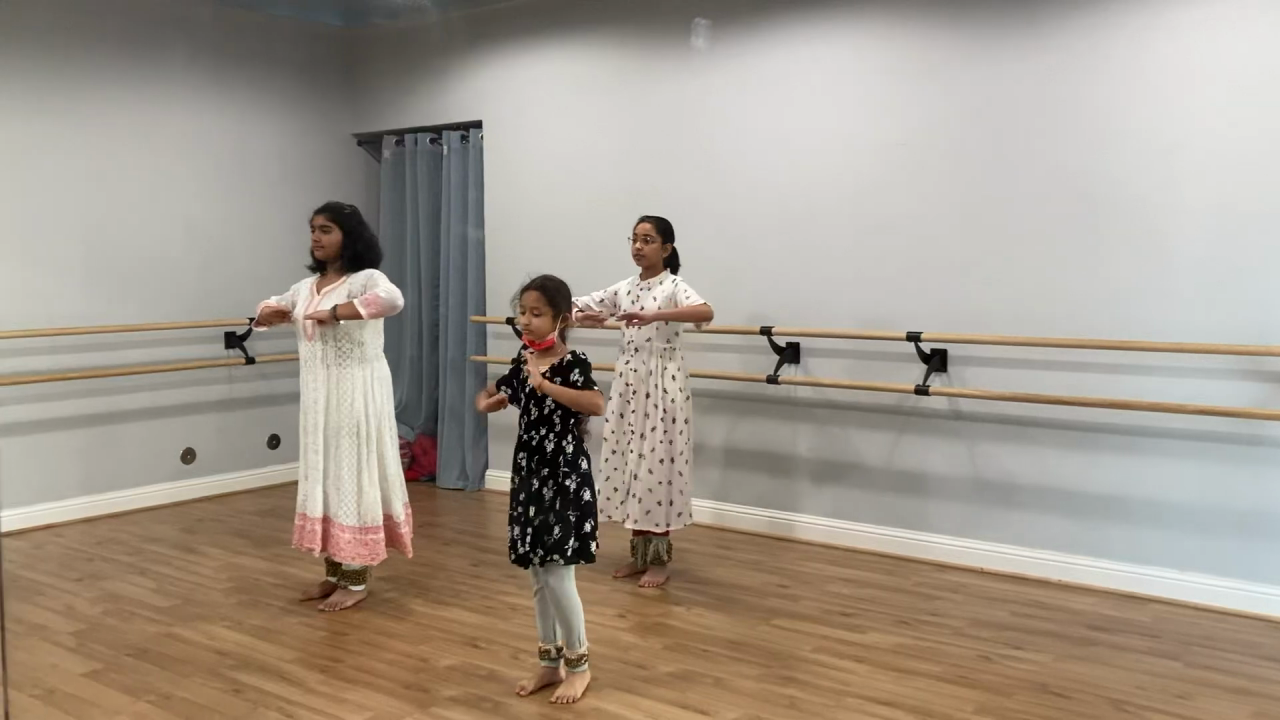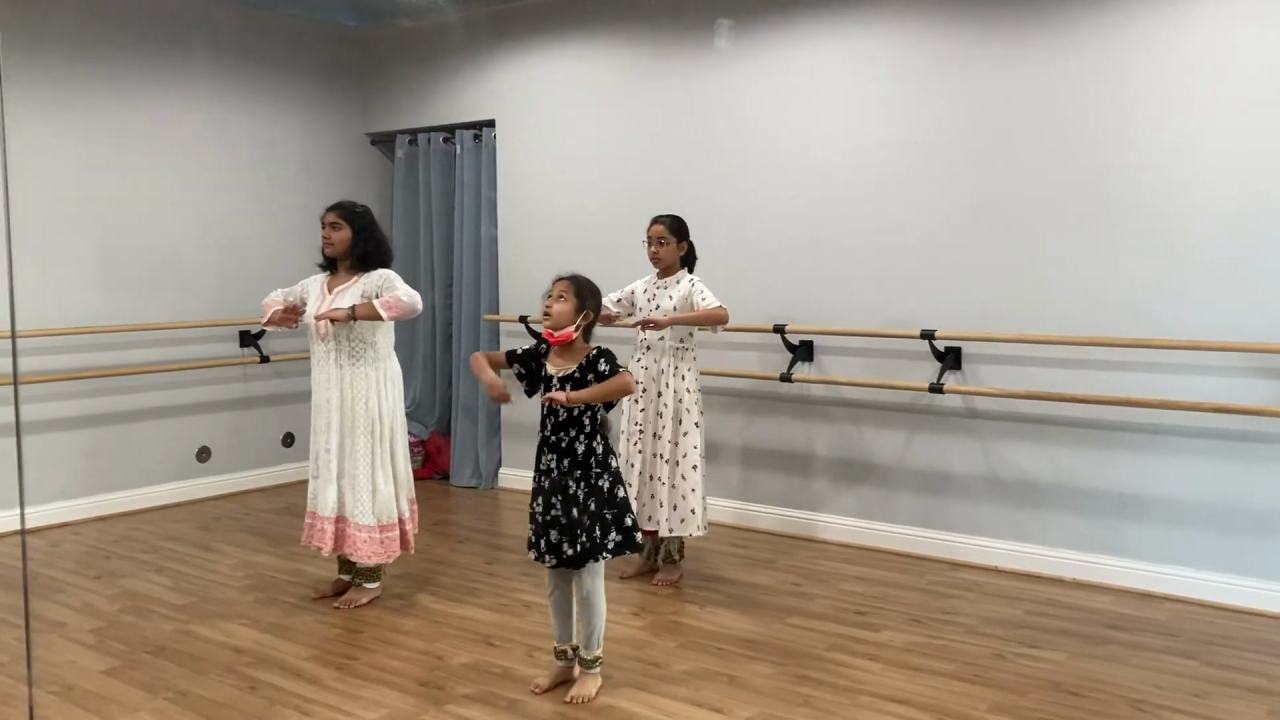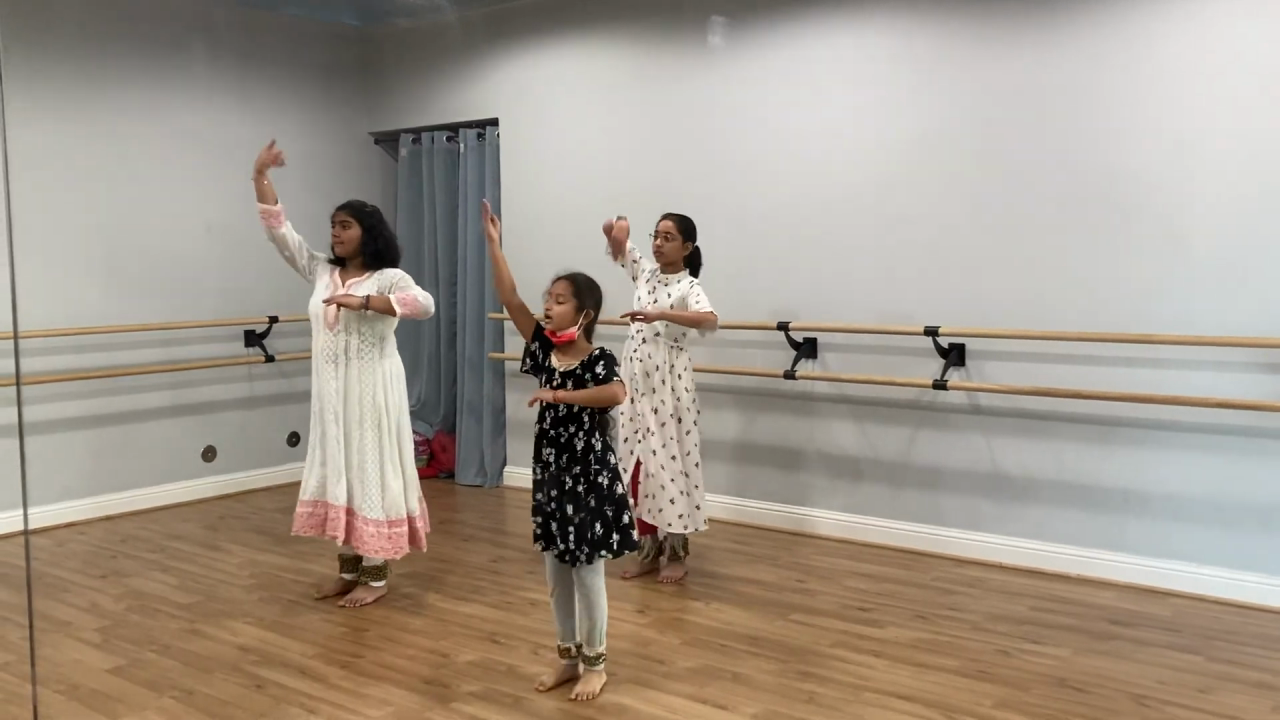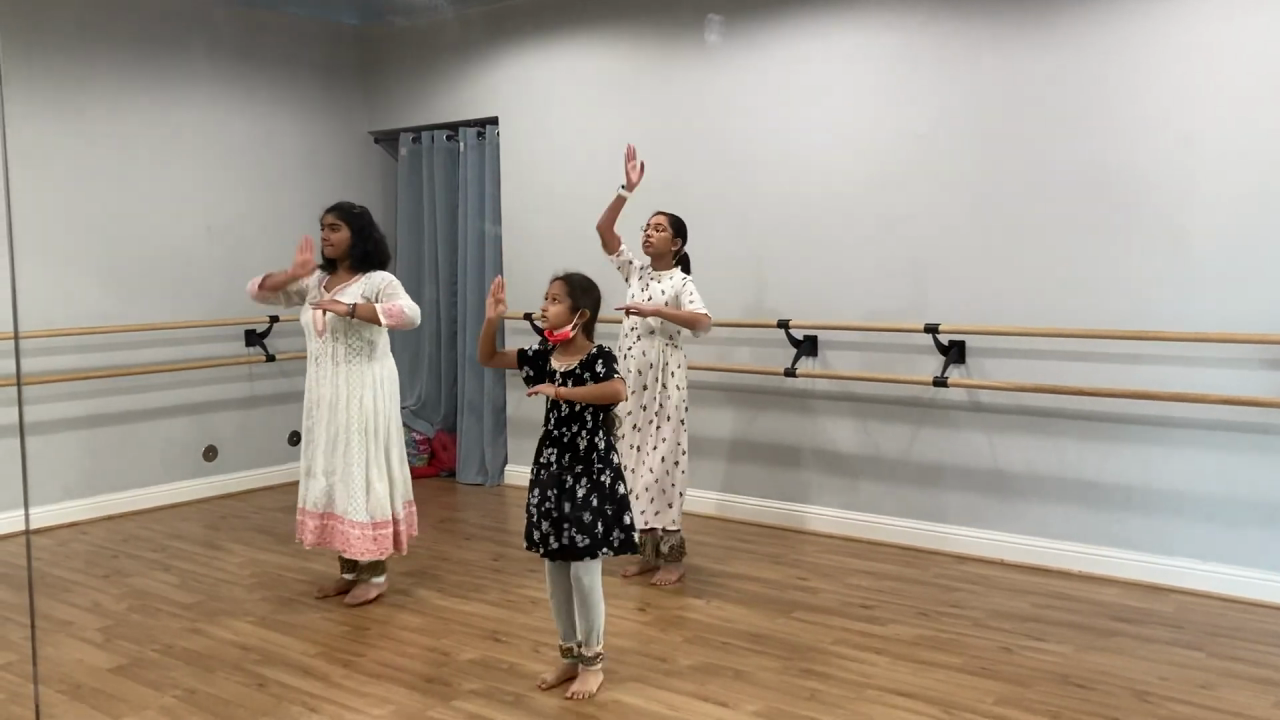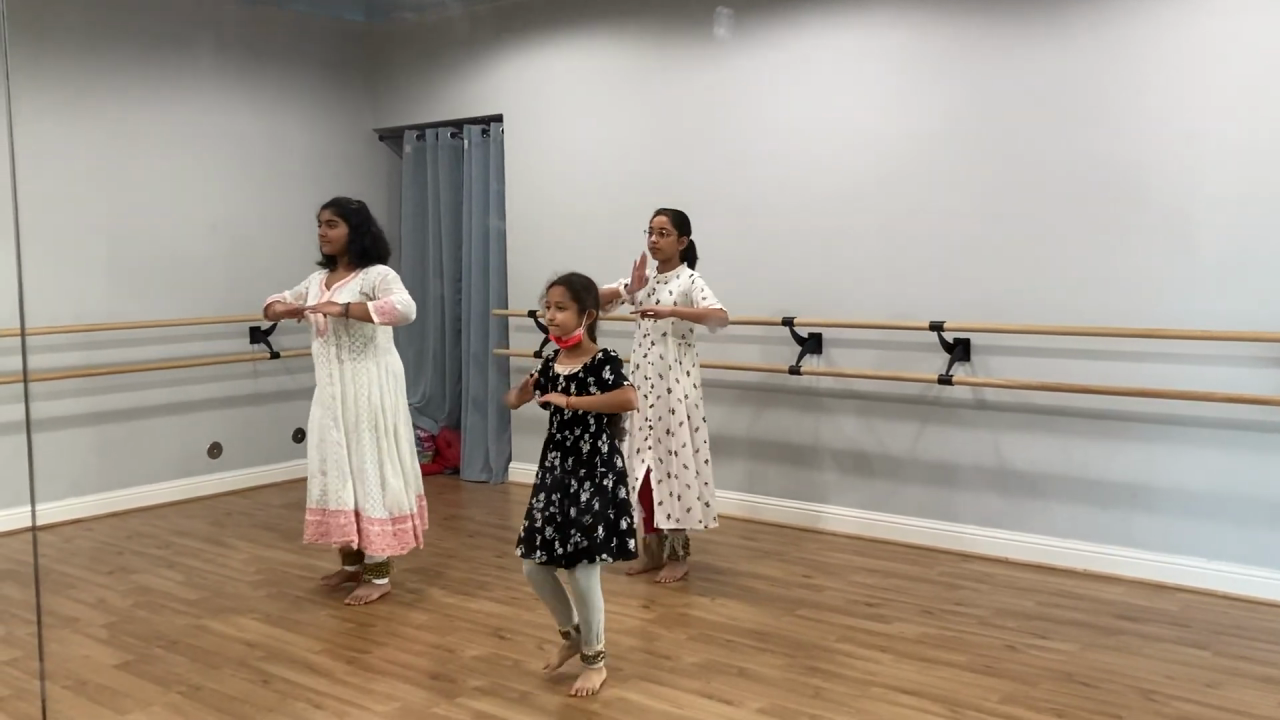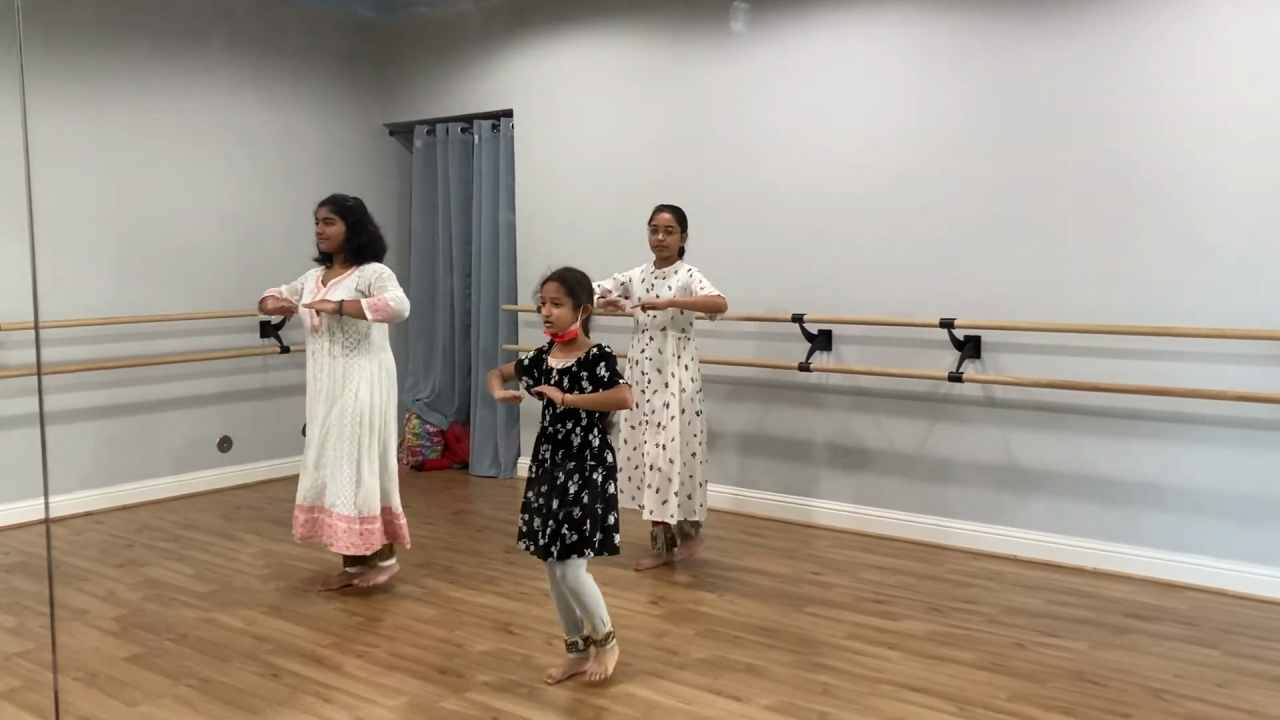
dt=0.7s
person 1, frame 1
left shoulder: (573, 363)
right shoulder: (521, 366)
left elbow: (596, 404)
right elbow: (487, 394)
left wrist: (544, 385)
right wrist: (486, 404)
left hip: (564, 478)
right hip: (528, 476)
left knee: (557, 577)
right knee: (540, 578)
left ankle: (578, 666)
right ankle: (551, 663)
person 1, frame 2
left shoulder: (597, 359)
right shoulder: (537, 356)
left elbow: (627, 383)
right elbow: (481, 359)
left wrist: (571, 397)
right wrist: (489, 377)
left hip: (591, 477)
right hip: (550, 475)
left knee: (587, 578)
right knee: (557, 577)
left ankle: (591, 667)
right ankle: (565, 661)
person 1, frame 3
left shoulder: (599, 360)
right shoulder: (542, 347)
left elbow: (617, 394)
right elbow: (510, 300)
left wrist: (558, 396)
right wrist: (494, 244)
left hip: (589, 475)
right hip: (550, 474)
left knee: (587, 573)
right knee: (557, 572)
left ankle: (595, 664)
right ankle: (569, 658)
person 1, frame 4
left shoulder: (598, 357)
right shoulder: (542, 354)
left elbow: (617, 391)
right elbow: (487, 358)
left wrist: (560, 391)
right wrist: (492, 321)
left hip: (591, 472)
right hip: (551, 469)
left knee: (584, 571)
right knee: (555, 569)
left ankle: (593, 663)
right ankle: (570, 656)
person 1, frame 5
left shoulder: (603, 362)
right shoulder: (550, 363)
left elbow: (629, 400)
right elbow: (513, 401)
left wrist: (570, 401)
right wrist: (520, 393)
left hip: (595, 475)
right hip: (555, 471)
left knee: (583, 573)
right knee: (535, 566)
left ankle: (594, 661)
right ankle: (571, 633)
person 1, frame 6
left shoulder: (598, 358)
right shoulder: (541, 357)
left elbow: (625, 398)
right elbow: (497, 372)
left wrist: (567, 398)
right wrist: (499, 393)
left hip: (587, 469)
right hip: (548, 465)
left knee: (570, 569)
right knee: (553, 568)
left ankle: (604, 638)
right ankle: (577, 651)
person 2, frame 1
left shoulder: (366, 279)
right shoulder: (307, 286)
left elbow: (393, 299)
right elbow: (271, 307)
left wrist: (334, 312)
right wrist: (270, 313)
left hip: (357, 394)
right hip: (319, 396)
left knee: (353, 476)
right knee: (322, 475)
left ankle: (356, 581)
right ankle: (333, 573)
person 2, frame 2
left shoulder: (379, 279)
right shoulder: (315, 284)
left elbow: (410, 302)
right elbow: (275, 299)
left wrist: (351, 312)
right wrist: (281, 313)
left hip: (369, 393)
right hip: (330, 395)
left knee: (366, 474)
right knee: (333, 475)
left ankle: (370, 579)
right ankle: (347, 572)
person 2, frame 3
left shoulder: (389, 278)
right shoulder: (320, 270)
left elbow: (424, 304)
right elbow: (279, 230)
left wrist: (363, 302)
right wrist: (261, 176)
left hip: (372, 392)
right hip: (331, 394)
left knee: (372, 474)
right knee: (336, 474)
left ankle: (376, 577)
right ankle: (349, 568)
person 2, frame 4
left shoulder: (378, 281)
right shoulder: (315, 282)
left elbow: (410, 314)
right elbow: (258, 289)
left wrist: (350, 309)
right wrist: (292, 274)
left hip: (365, 393)
right hip: (325, 394)
left knee: (364, 475)
right knee: (331, 474)
left ankle: (375, 573)
right ankle: (349, 569)
person 2, frame 5
left shoulder: (377, 276)
right shoulder: (317, 280)
left elbow: (404, 309)
right elbow: (273, 303)
left wrist: (343, 309)
right wrist: (283, 309)
left hip: (371, 388)
right hip: (331, 390)
left knee: (371, 468)
right knee: (333, 468)
left ankle: (378, 573)
right ankle: (351, 560)
person 2, frame 6
left shoulder: (373, 273)
right shoulder: (314, 276)
left elbow: (398, 306)
right elbow: (272, 297)
left wrist: (338, 306)
right wrist: (275, 304)
left hip: (363, 386)
right hip: (326, 388)
left knee: (359, 468)
right knee: (330, 468)
left ankle: (382, 556)
right ankle: (353, 563)
person 3, frame 1
left shoulder: (673, 286)
right shoulder: (623, 289)
left elbow: (707, 312)
right elbow: (574, 307)
left wrist: (654, 316)
right wrist: (583, 316)
left hip: (662, 384)
right hip: (629, 384)
left knee: (657, 465)
right knee: (630, 465)
left ankle: (659, 559)
right ankle: (639, 554)
person 3, frame 2
left shoulder: (690, 286)
right shoulder: (640, 288)
left elbow: (721, 315)
left wrist: (669, 319)
right wrist: (600, 315)
left hip: (675, 384)
right hip: (641, 383)
left knee: (672, 463)
right knee: (640, 463)
left ankle: (672, 559)
right ankle: (648, 553)
person 3, frame 3
left shoulder: (688, 286)
right shoulder: (643, 271)
left elbow: (709, 320)
right elbow: (615, 239)
left wrist: (660, 314)
right wrist: (618, 230)
left hip: (668, 382)
right hip: (634, 381)
left knee: (667, 461)
right knee: (637, 463)
left ankle: (676, 554)
right ankle: (648, 550)
person 3, frame 4
left shoulder: (681, 282)
right shoulder: (635, 271)
left elbow: (703, 323)
right elbow: (603, 229)
left wrist: (657, 311)
right wrist: (627, 189)
left hip: (664, 381)
right hip: (631, 381)
left knee: (662, 463)
right knee: (636, 462)
left ankle: (672, 555)
right ankle: (648, 550)
person 3, frame 5
left shoulder: (690, 281)
right shoulder: (643, 280)
left elbow: (720, 318)
left wrist: (671, 311)
right wrist: (628, 290)
left hip: (676, 381)
right hip: (642, 380)
left knee: (674, 460)
right knee: (641, 464)
left ankle: (676, 554)
right ankle: (653, 545)
person 3, frame 6
left shoulder: (688, 276)
right shoulder: (636, 276)
left elbow: (719, 304)
right elbow: (588, 292)
left wrist: (668, 301)
right wrist: (603, 301)
left hip: (676, 377)
right hip: (642, 377)
left knee: (673, 456)
right knee: (648, 457)
left ankle: (689, 530)
right ankle: (661, 544)
